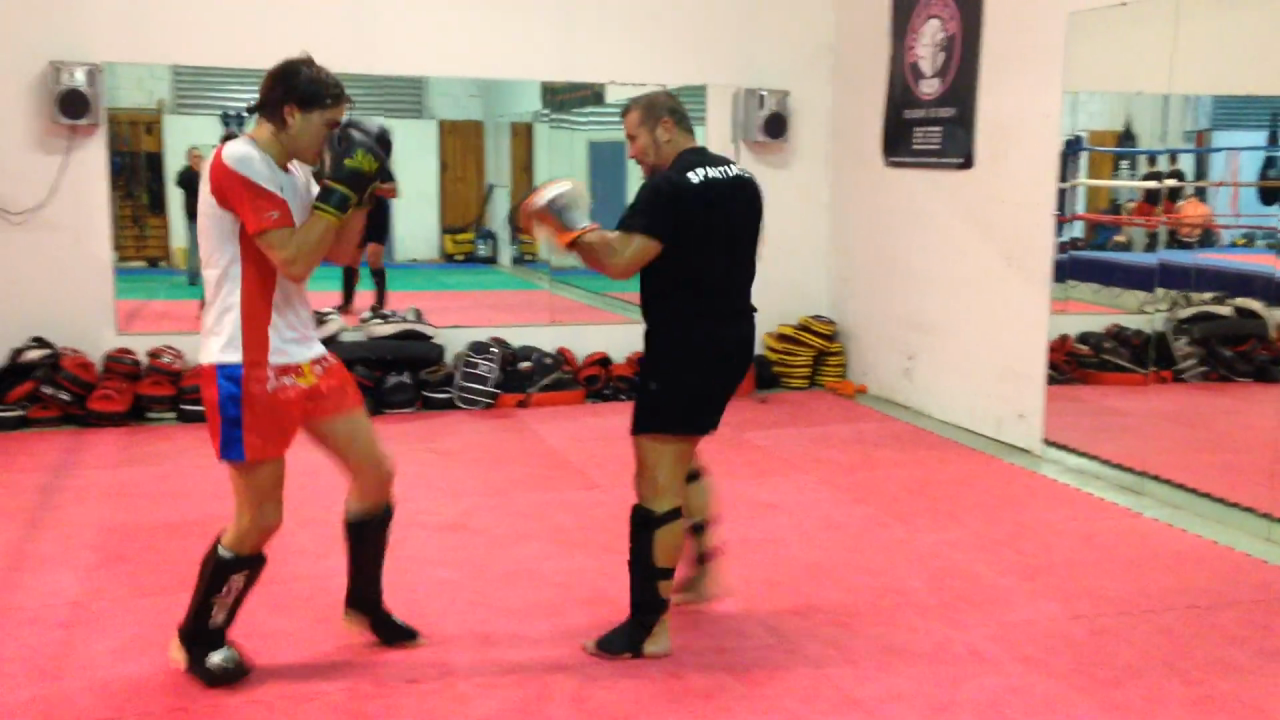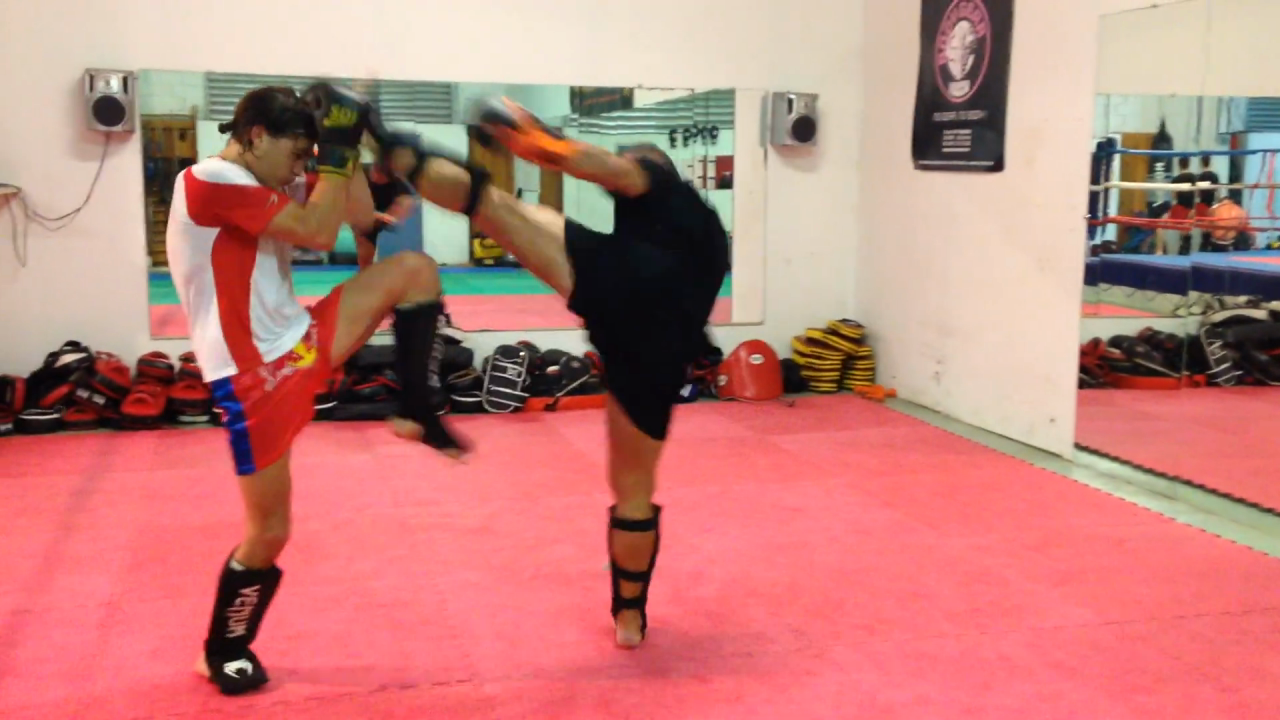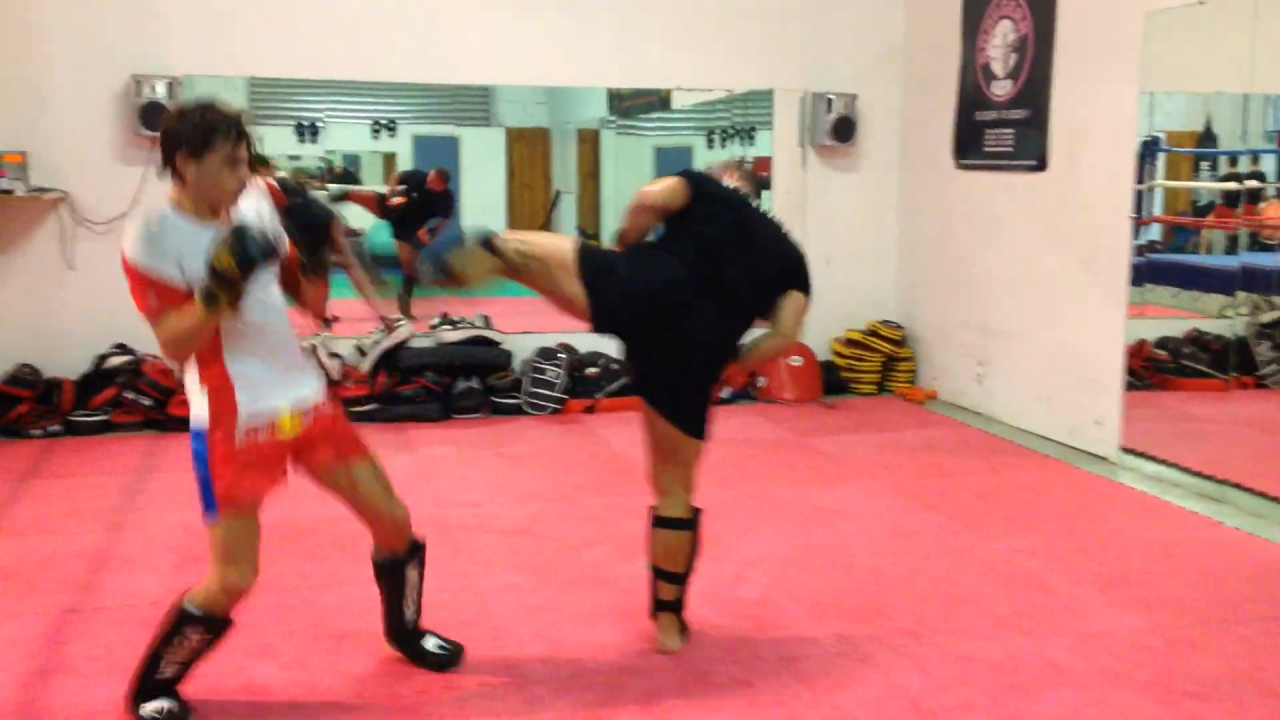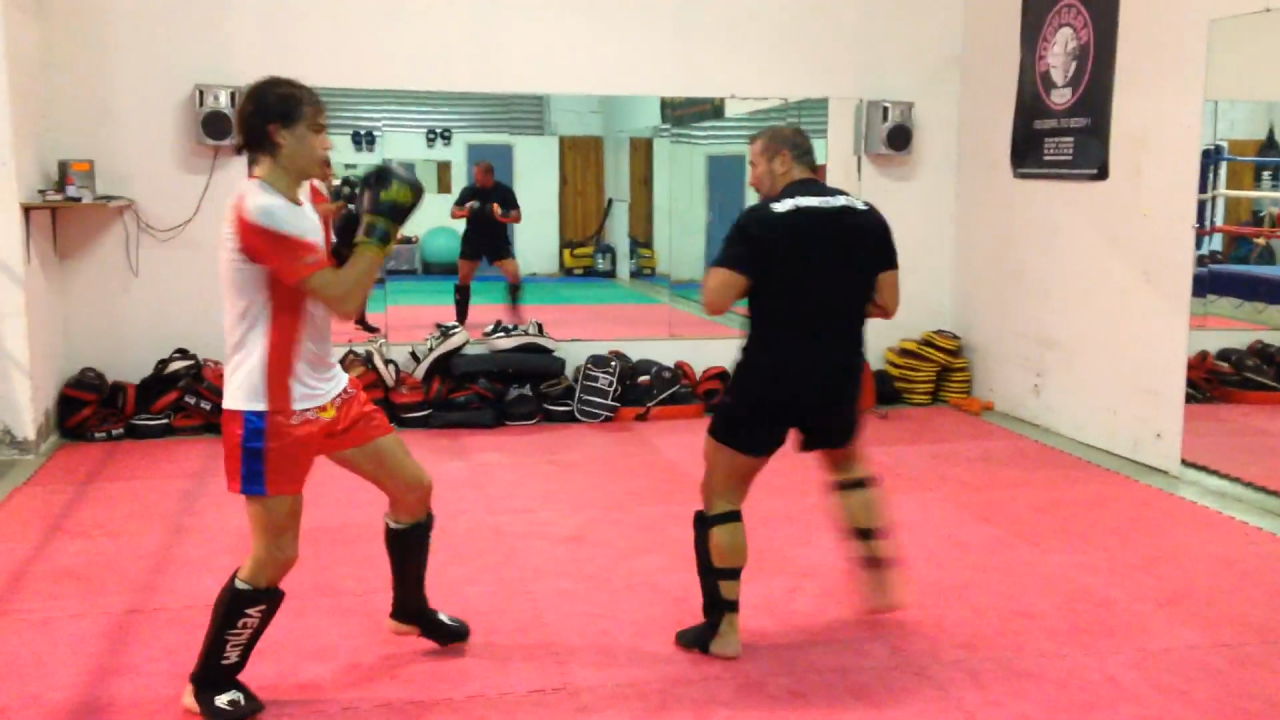
dt=0.4s
person 1, frame 1
left shoulder: (295, 170)
right shoulder: (235, 164)
left elbow: (342, 252)
right elbow: (293, 260)
left wrist: (358, 187)
right wrist: (338, 186)
left hip: (304, 356)
right hip: (247, 367)
left knee: (375, 472)
right knee: (259, 518)
left ankle: (365, 603)
right ankle: (197, 640)
person 1, frame 2
left shoulder: (254, 182)
right shoulder: (207, 181)
left elbow: (355, 215)
right elbow: (317, 233)
left wrist: (343, 141)
right wrist: (336, 147)
left hip: (300, 339)
right hip: (252, 374)
left knee: (416, 269)
right knee: (268, 531)
left ankle: (419, 410)
right ankle: (222, 650)
person 1, frame 3
left shoulder: (258, 215)
right shoulder: (149, 242)
left elbow: (309, 305)
right elbow: (176, 345)
right wrist: (219, 291)
left hip: (304, 401)
right hip: (233, 427)
left knee: (393, 520)
right knee: (230, 583)
left ankle: (405, 633)
person 1, frame 4
left shoulder: (290, 201)
right shoulder: (259, 212)
left elbow: (333, 284)
right elbow: (344, 296)
left wrist: (367, 228)
right wrist: (384, 223)
left hip: (327, 389)
right hip: (270, 407)
left knee: (413, 488)
right knee: (274, 556)
left ankle: (410, 609)
person 2, frame 1
left shoulder: (669, 189)
right shoulder: (743, 181)
left elbow: (621, 264)
left wrist: (565, 224)
left hip: (679, 351)
right hip: (728, 347)
left knee: (656, 482)
right knee: (677, 463)
left ankle: (649, 625)
right ankle: (702, 570)
person 2, frame 2
left shoulder: (658, 184)
right shoulder: (712, 230)
left elbow: (604, 167)
left wrist: (538, 139)
left hip: (625, 279)
right hip: (667, 344)
left knee: (492, 201)
right knee: (634, 487)
right ankle: (630, 616)
person 2, frame 3
left shoulder: (708, 192)
right shoulder: (786, 255)
left elbow: (650, 202)
right elbow: (784, 336)
left wrist: (624, 253)
right wrist: (729, 369)
right hip: (698, 353)
left knee: (509, 247)
right knee: (675, 492)
left ankle: (440, 264)
right ankle: (667, 620)
person 2, frame 4
left shoulder: (759, 219)
right shoulder: (867, 218)
left elbow: (714, 301)
right elbow: (886, 303)
left wrist: (723, 272)
left hip: (769, 374)
right hip: (836, 373)
left knee: (720, 494)
right knee: (848, 466)
left ankle: (723, 625)
right ankle: (877, 577)
